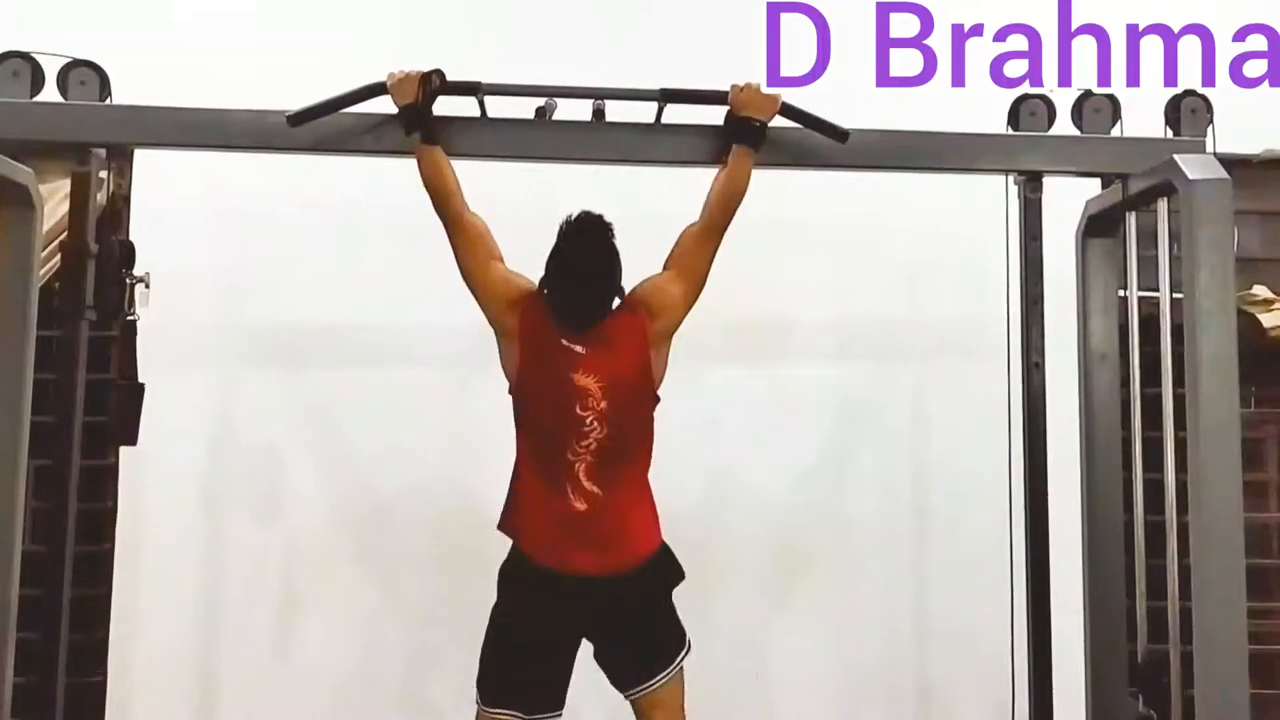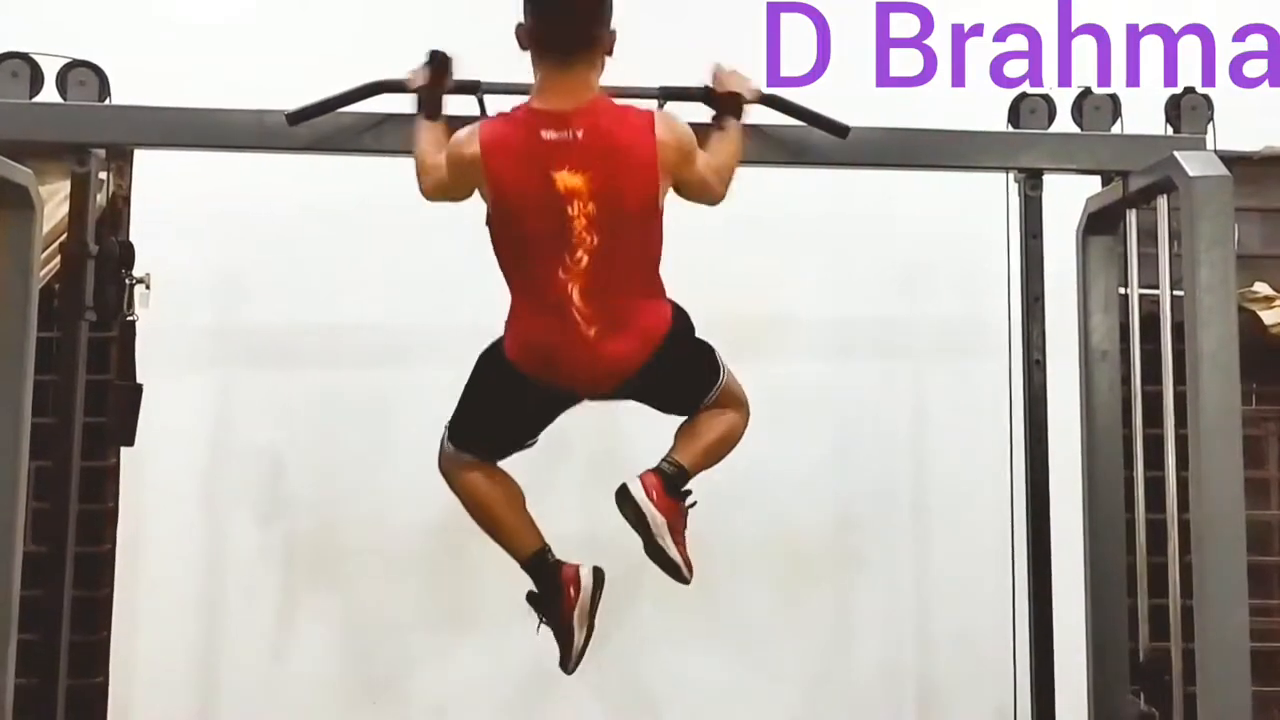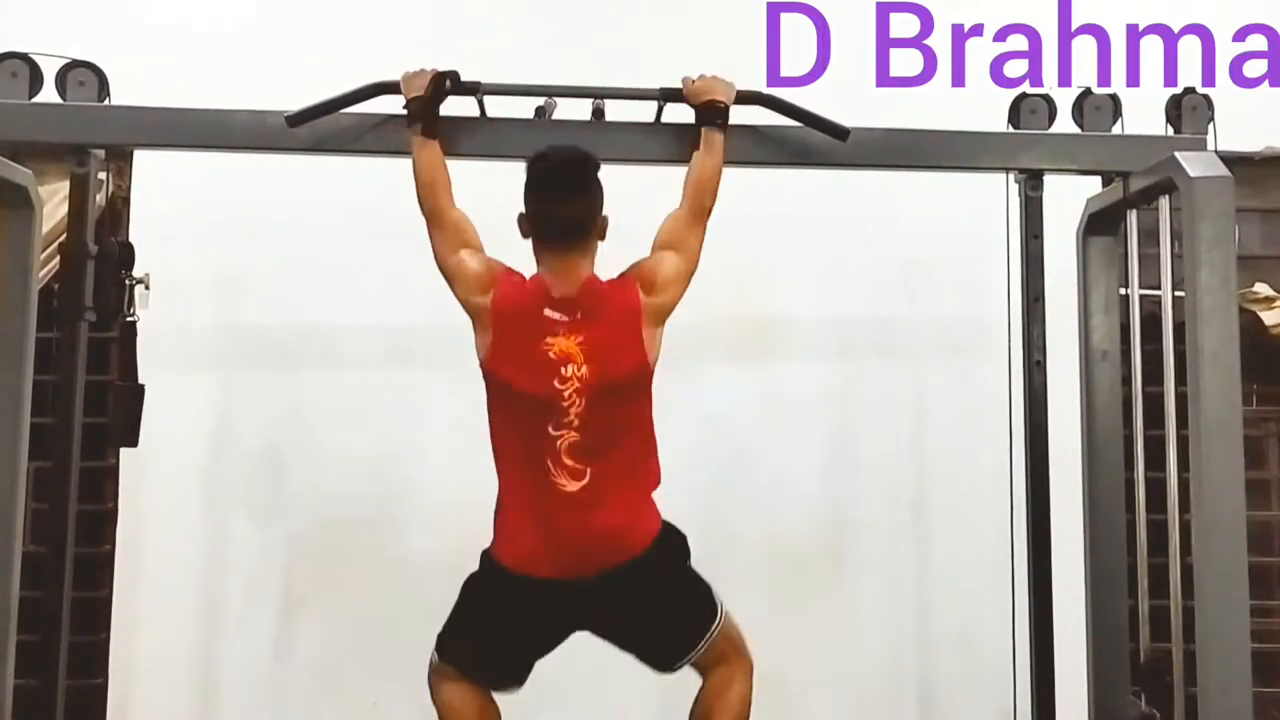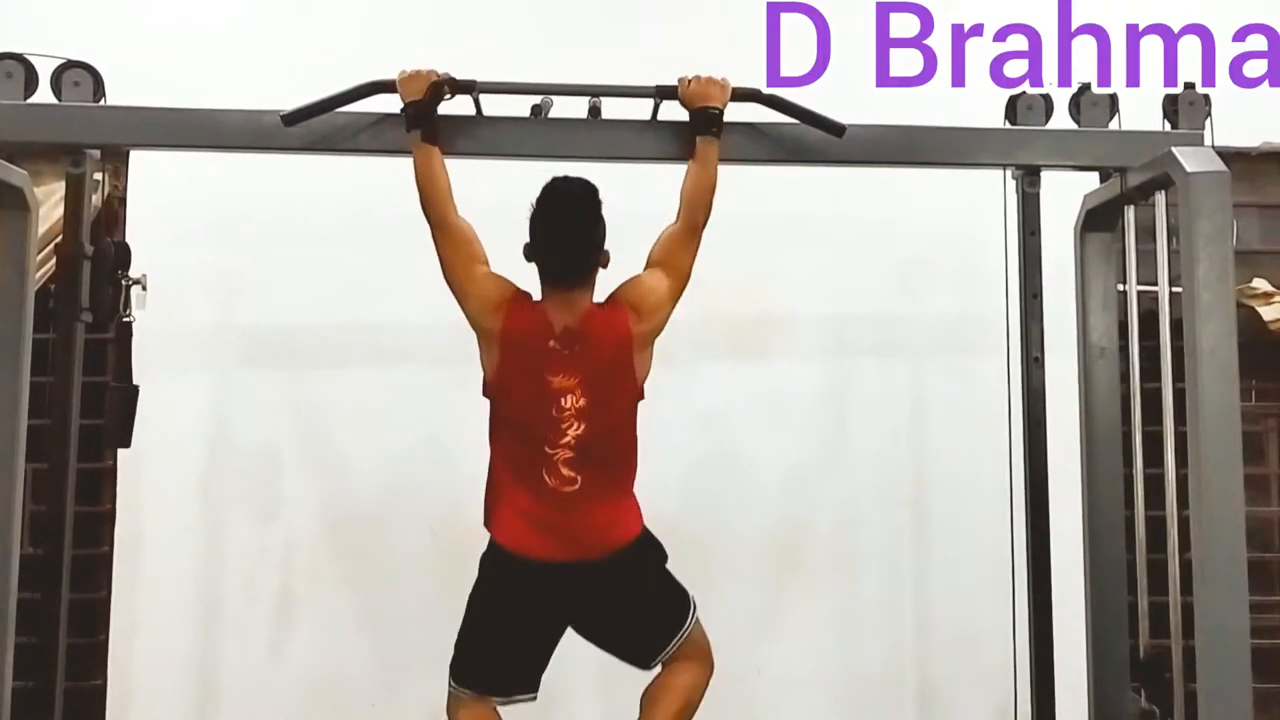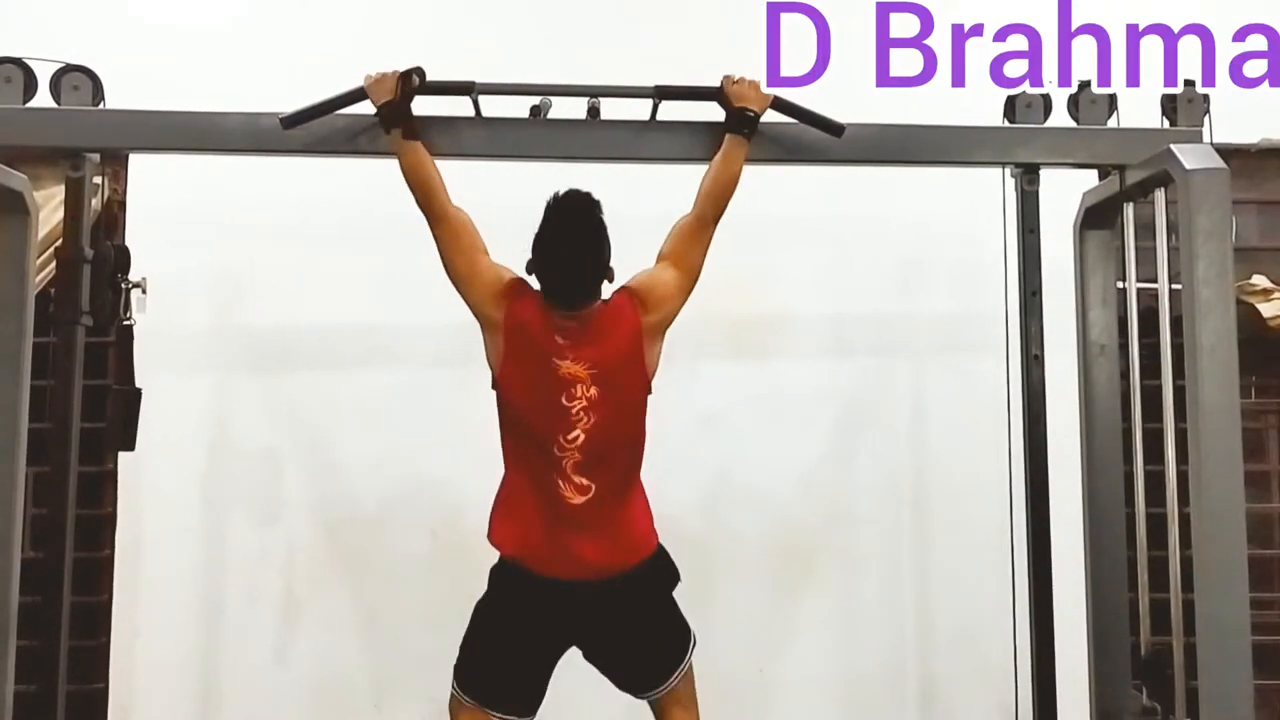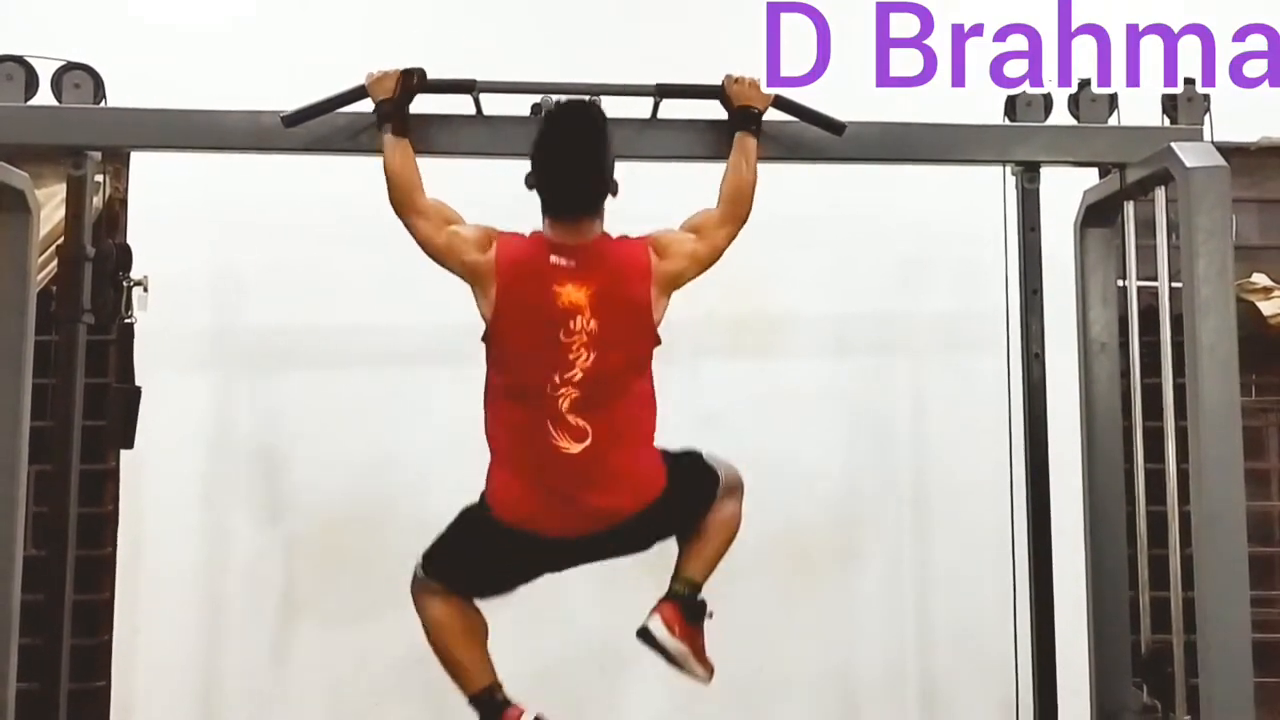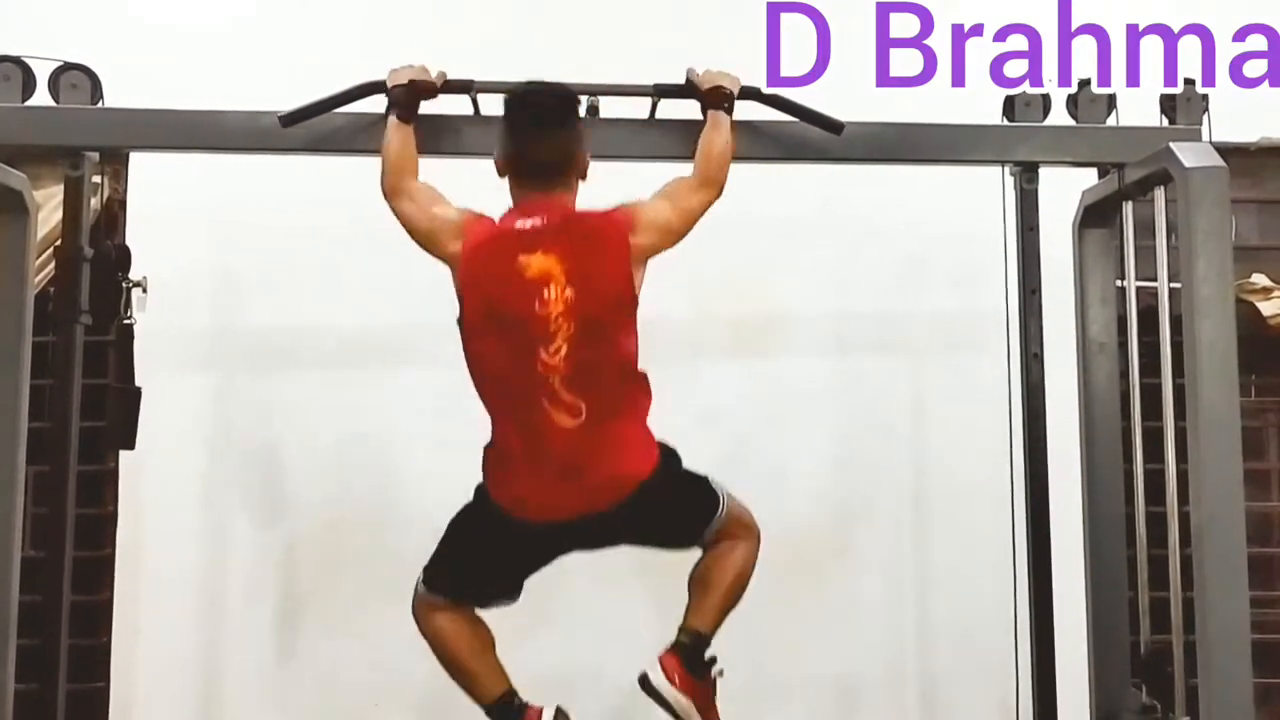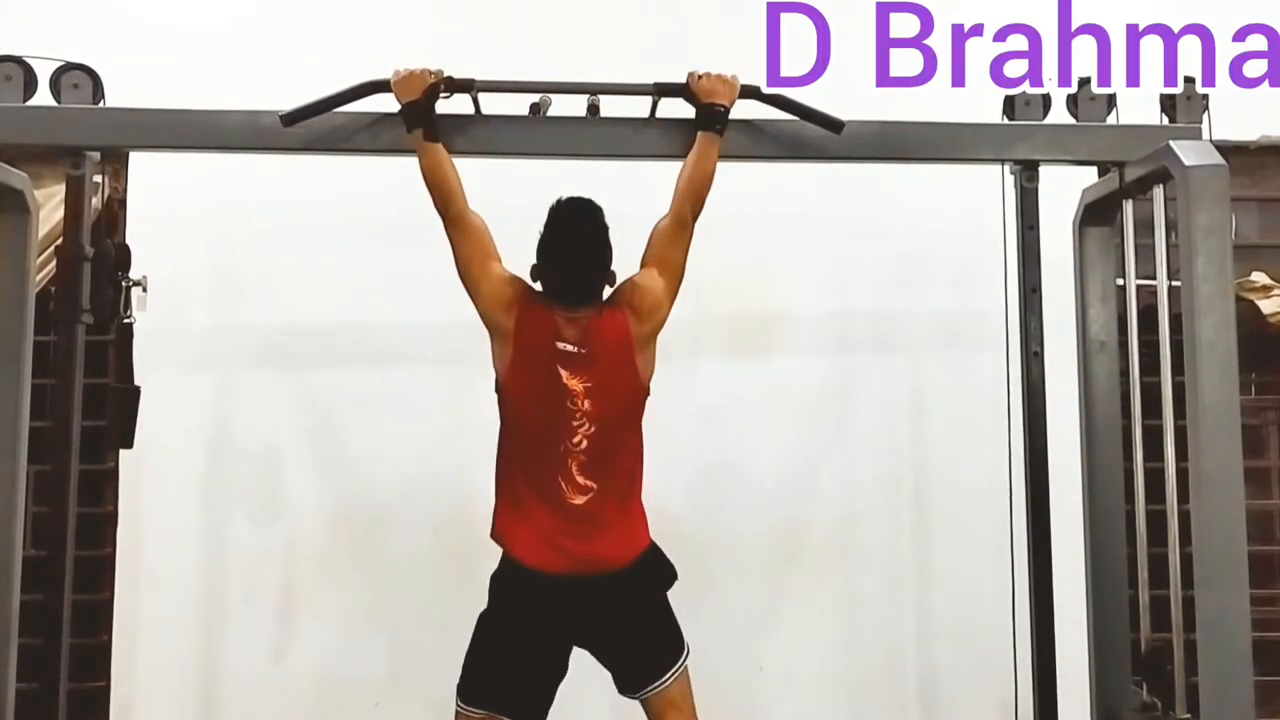
dt=0.5s
person 1, frame 1
left shoulder: (517, 325)
right shoulder: (649, 329)
left elbow: (458, 219)
right elbow: (709, 228)
left wrist: (420, 122)
right wrist: (745, 134)
left hip: (538, 574)
right hip: (631, 571)
person 1, frame 2
left shoulder: (487, 147)
right shoulder: (654, 136)
left elbow: (433, 176)
right elbow: (715, 182)
left wrist: (427, 103)
right wrist: (732, 108)
left hip: (532, 359)
right hip: (641, 348)
left knee: (461, 459)
right knee: (729, 406)
left ankle: (554, 579)
right ankle: (665, 482)
person 1, frame 3
left shoulder: (492, 304)
right shoulder: (643, 302)
left elbow: (438, 213)
right elbow: (695, 211)
left wrist: (422, 117)
right wrist: (712, 117)
left hip: (523, 572)
right hip: (633, 562)
right knee: (729, 662)
person 1, frame 4
left shoulder: (498, 321)
right shoulder: (634, 323)
left elbow: (443, 219)
right elbow: (690, 224)
left wrist: (420, 119)
right wrist: (707, 123)
left hip: (518, 564)
right hip: (615, 558)
right knee: (692, 659)
person 1, frame 5
left shoulder: (502, 316)
right shoulder: (644, 318)
left elbow: (440, 211)
right elbow: (704, 216)
left wrist: (396, 119)
right wrist: (741, 123)
left hip: (529, 579)
right hip: (627, 575)
person 1, frame 6
left shoulder: (492, 265)
right shoulder: (650, 267)
left elbow: (412, 208)
right elbow: (729, 217)
left wrist: (391, 116)
right wrist: (746, 122)
left hip: (519, 522)
right hip: (631, 504)
left knee: (434, 589)
right knee: (724, 487)
right ankle: (679, 607)
person 1, frame 7
left shoulder: (468, 247)
right shoulder: (624, 235)
left elbow: (398, 187)
right elbow: (707, 183)
left wrist: (402, 102)
right wrist: (717, 102)
left hip: (517, 505)
right hip: (627, 487)
left knee: (435, 604)
right knee: (736, 531)
right ankle: (686, 665)
person 1, frame 8
left shoulder: (510, 324)
right shoulder: (637, 325)
left elbow: (456, 215)
right elbow: (682, 218)
left wrist: (419, 118)
right wrist: (712, 118)
left hip: (530, 581)
right hip: (624, 576)
